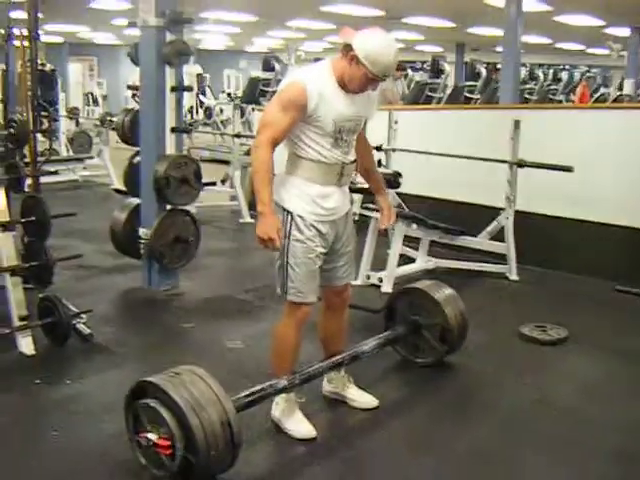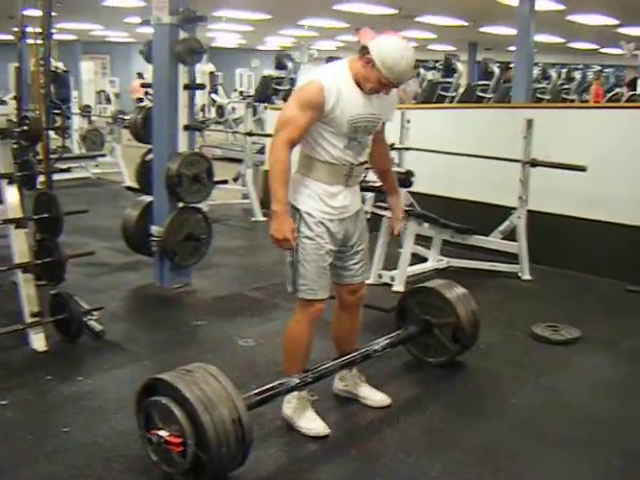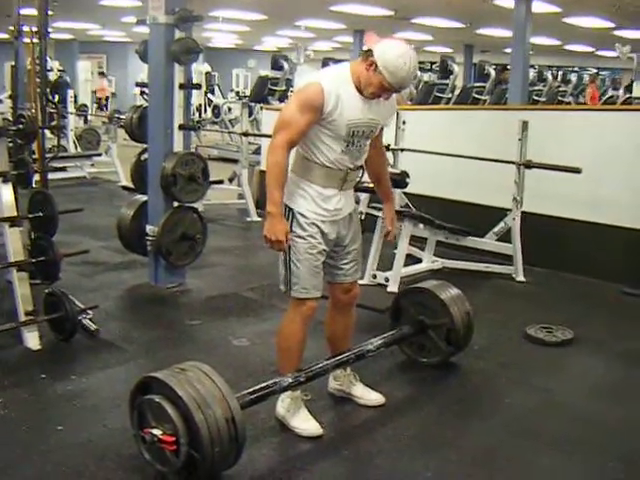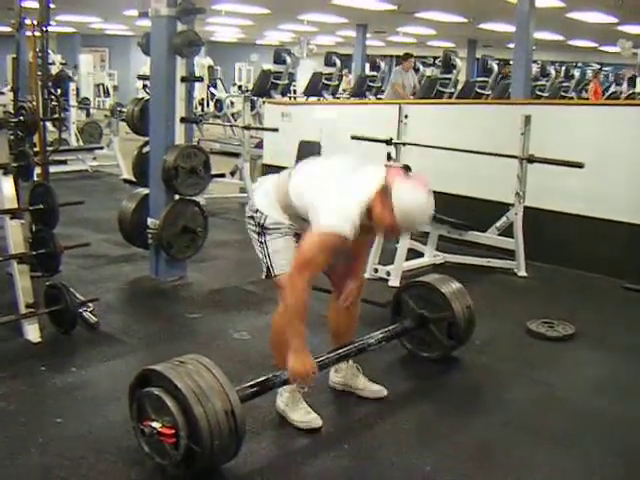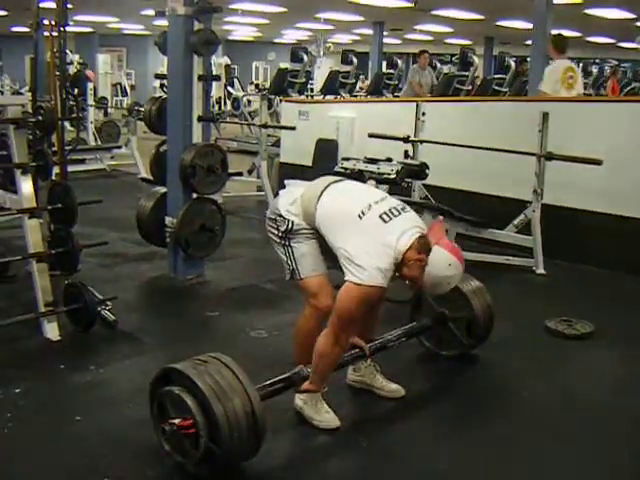
dt=1s
person 1, frame 1
left shoulder: (366, 93)
right shoulder: (304, 86)
right elbow: (263, 145)
left wrist: (381, 192)
right wrist: (265, 212)
left hip: (340, 207)
right hip: (302, 209)
left knee: (339, 297)
right knee: (299, 306)
left ankle: (336, 379)
right ankle: (284, 401)
person 1, frame 2
left shoulder: (385, 95)
right shoulder: (321, 85)
right elbow: (281, 144)
left wrist: (394, 194)
right wrist: (279, 212)
left hip: (350, 205)
right hip: (312, 206)
left knee: (353, 296)
right knee: (311, 305)
left ankle: (348, 376)
right ankle: (295, 399)
person 1, frame 3
left shoulder: (384, 101)
right shoulder: (321, 89)
right elbow: (279, 145)
left wrist: (388, 200)
right wrist: (273, 213)
left hip: (344, 208)
right hip: (306, 208)
left knee: (346, 295)
right knee: (304, 304)
left ankle: (341, 376)
right ankle: (288, 398)
person 1, frame 4
left shoulder: (391, 185)
right shoulder: (339, 220)
left elbow: (365, 229)
right elbow: (298, 280)
left wrist: (356, 275)
right wrist: (298, 352)
left hip: (306, 208)
right hip: (270, 211)
left knee: (350, 286)
right knee: (291, 294)
left ankle: (344, 370)
right ankle: (288, 392)
person 1, frame 5
left shoulder: (419, 233)
right shoulder: (374, 270)
right elbow: (336, 335)
right wrist: (314, 388)
right hip: (292, 213)
right knee: (321, 302)
left ankle: (362, 368)
right ankle: (307, 394)
